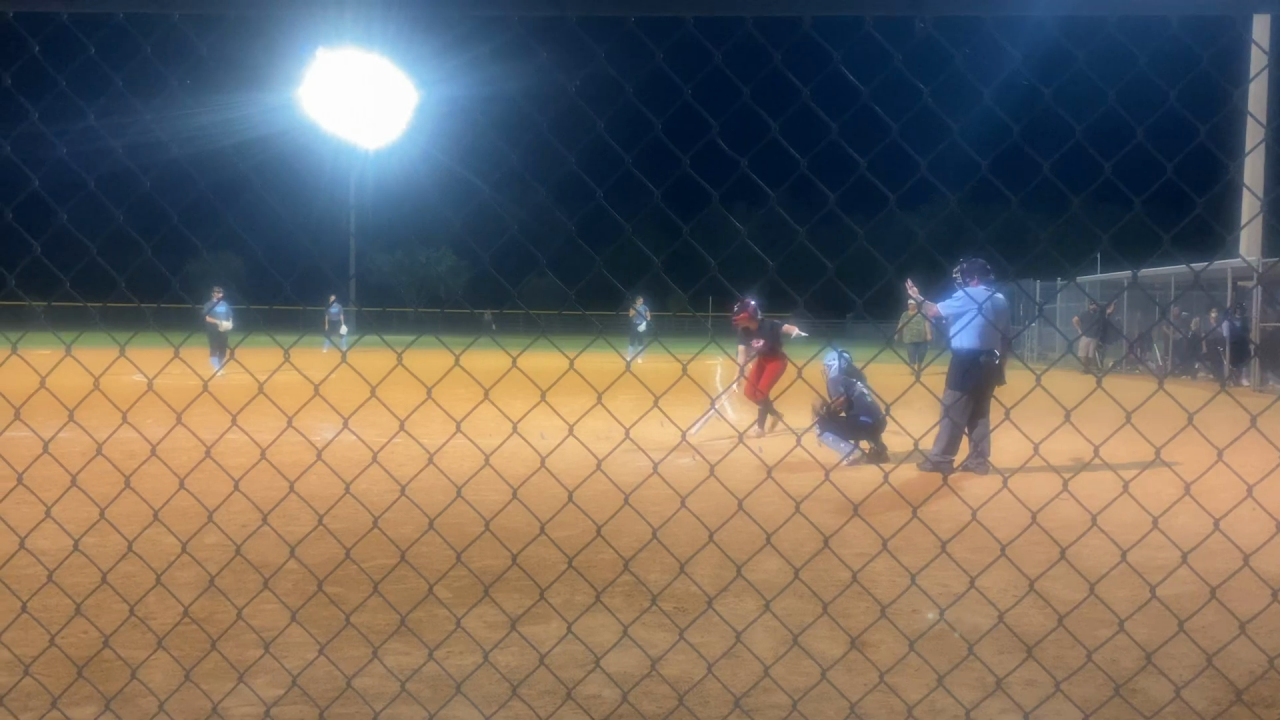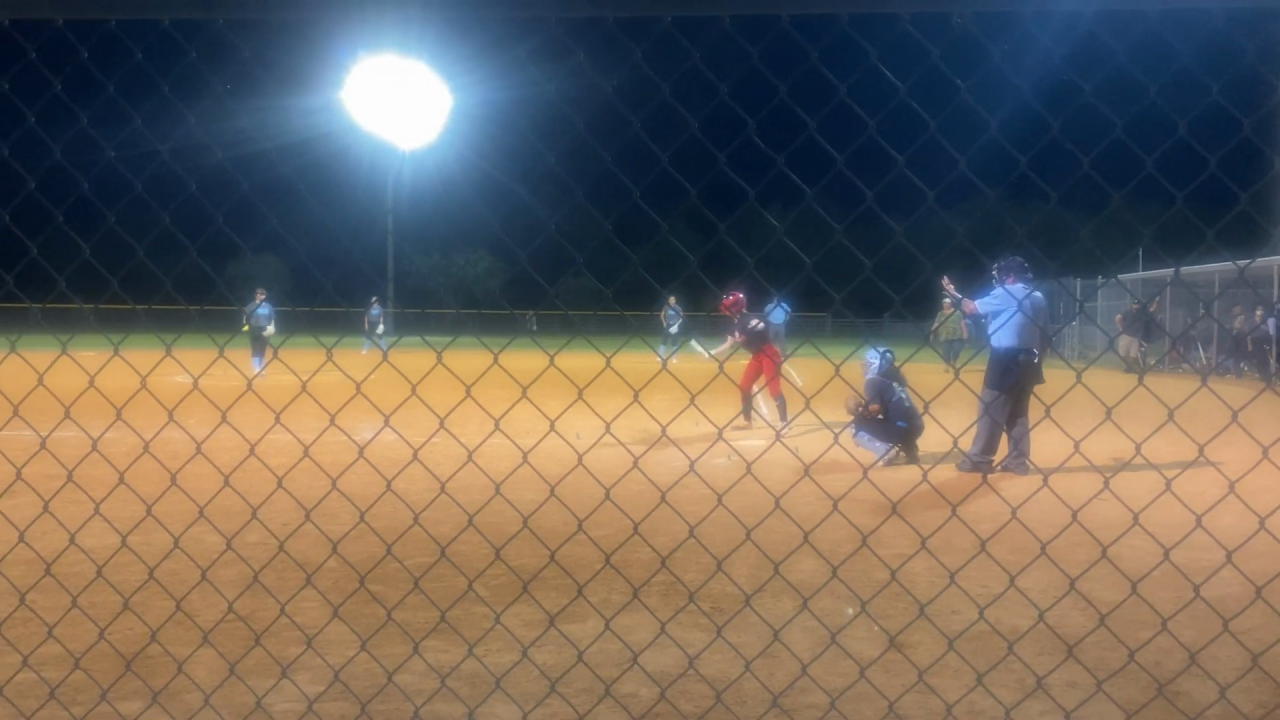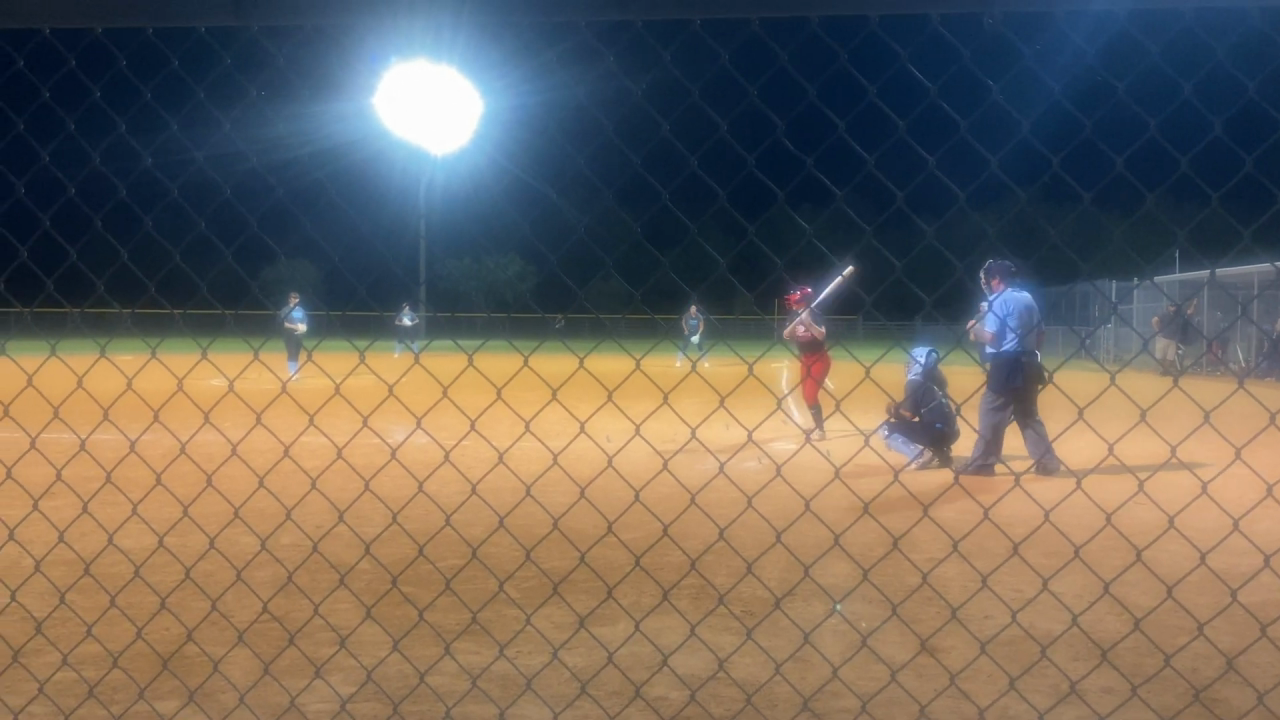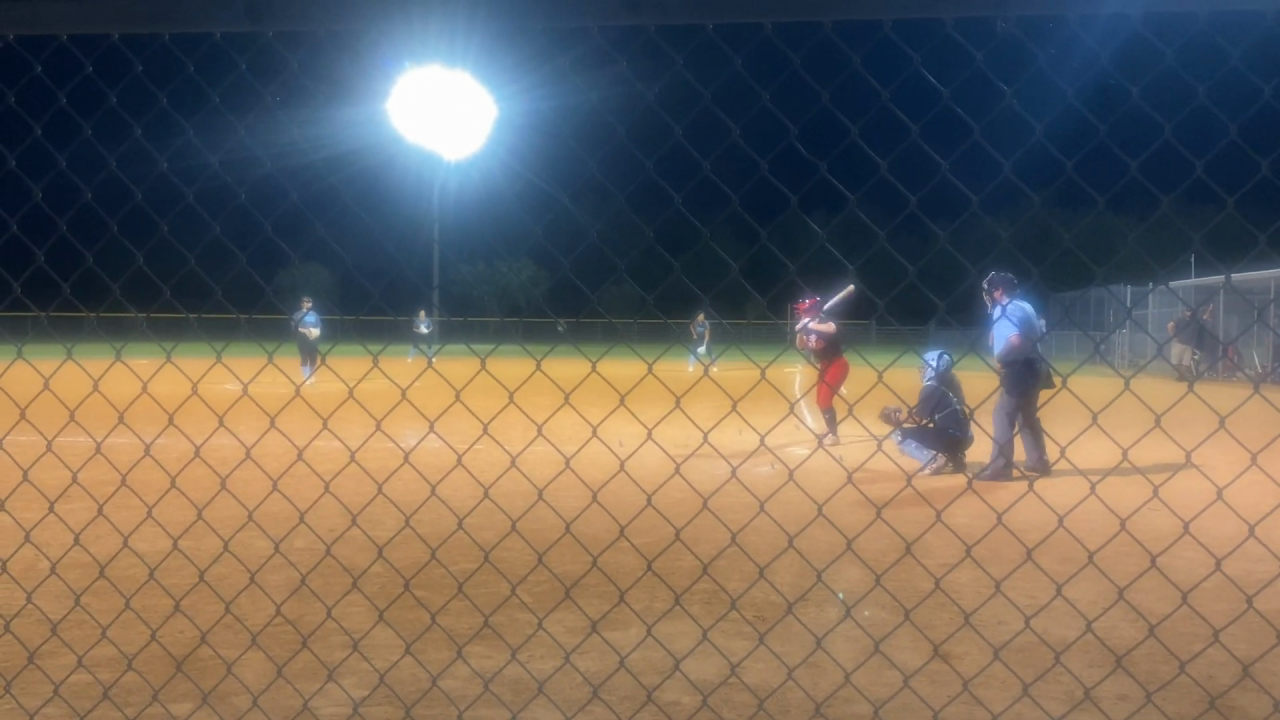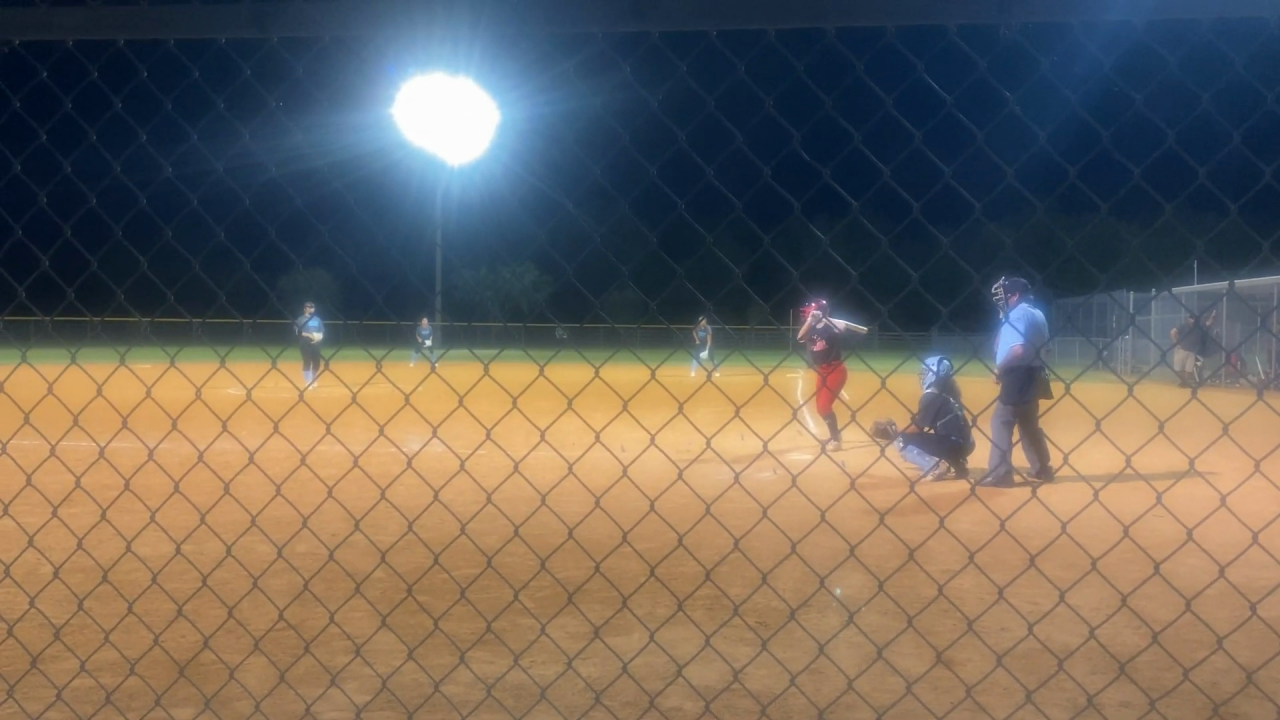
dt=1s
person 1, frame 1
left shoulder: (968, 295)
right shoulder: (1000, 300)
left elbow: (934, 311)
right elbow: (1006, 338)
left wrist: (917, 297)
right wrist: (1000, 365)
left hip: (967, 362)
right hip: (989, 362)
left knee: (953, 411)
right knee: (979, 413)
left ankle: (940, 459)
right ankle: (978, 460)
person 1, frame 2
left shoulder: (1005, 293)
right shoulder: (1039, 298)
left elbow: (971, 308)
right elbow: (1045, 336)
left wrist: (953, 293)
right wrist: (1037, 362)
left hip: (1006, 360)
right hip: (1028, 361)
left knee: (991, 409)
right knee: (1018, 412)
left ankle: (980, 459)
right ankle: (1018, 460)
person 1, frame 3
left shoulder: (998, 300)
right shoulder: (1028, 298)
left elbow: (990, 337)
right elbow: (1040, 333)
left wrist: (976, 328)
left hip: (1007, 365)
right hip: (1029, 362)
left knee: (992, 412)
right knee: (1028, 414)
left ankle: (983, 462)
right ankle: (1047, 460)
person 1, frame 4
left shoulder: (1004, 309)
right shoulder: (1027, 307)
left elbow: (1014, 340)
right elbow: (1037, 338)
left wrist: (999, 358)
left hip: (1019, 371)
right hip: (1033, 369)
left knee: (1004, 416)
right knee: (1028, 416)
left ankle: (1000, 466)
right ankle: (1039, 462)
person 1, frame 5
left shoulder: (1017, 314)
right shoulder: (1038, 315)
left elbow: (1018, 350)
right elbow: (1042, 348)
left wrist: (1000, 368)
left hip: (1018, 377)
right hip: (1033, 376)
left knee: (1001, 422)
right knee: (1029, 424)
left ankle: (1000, 473)
right ankle: (1042, 469)
